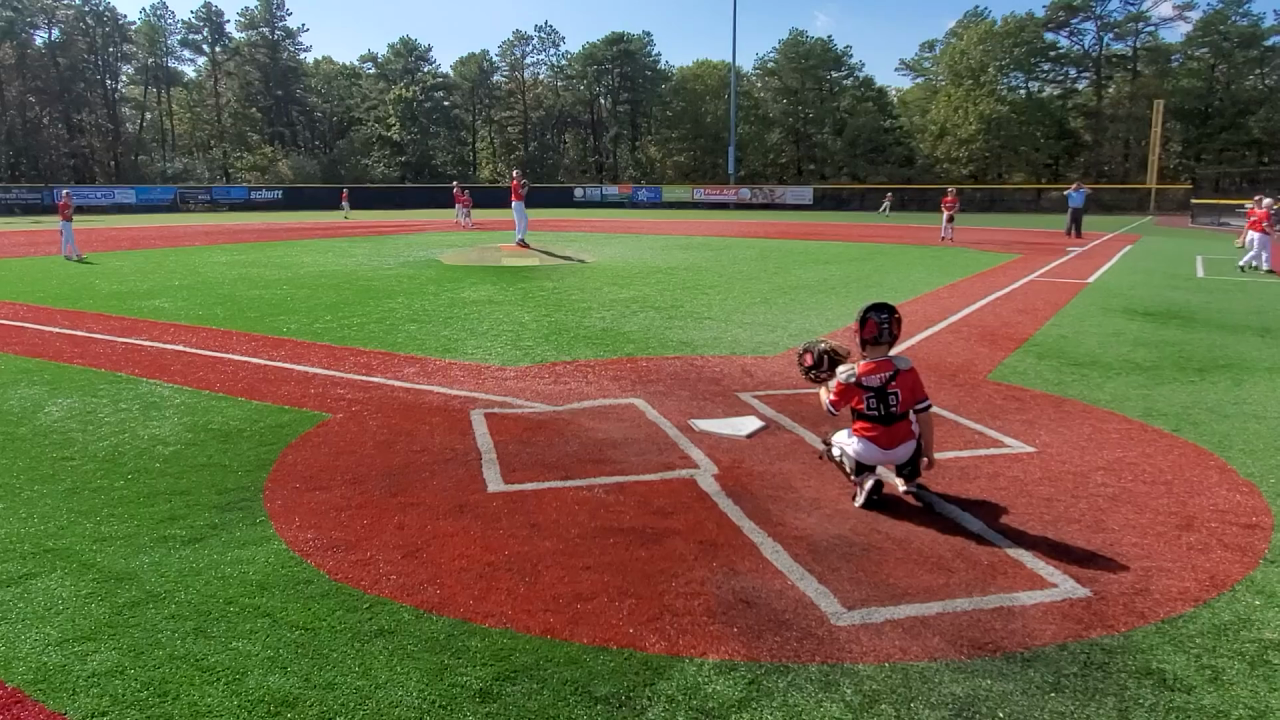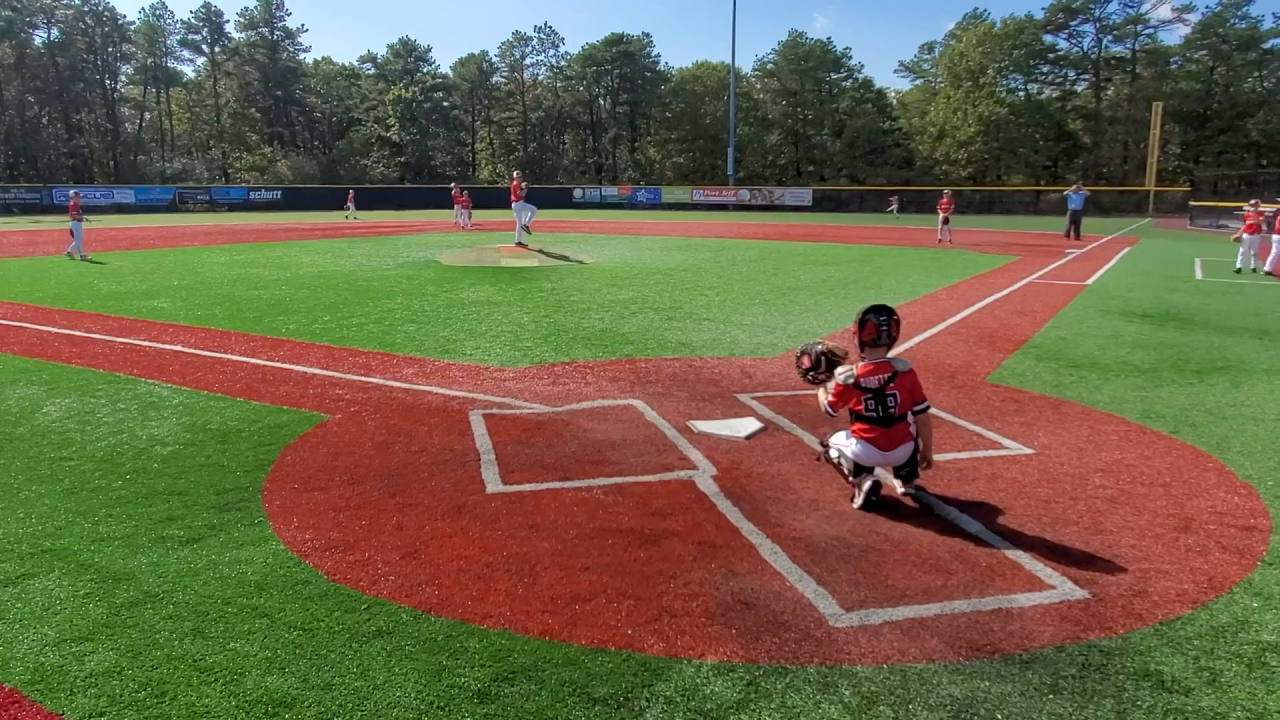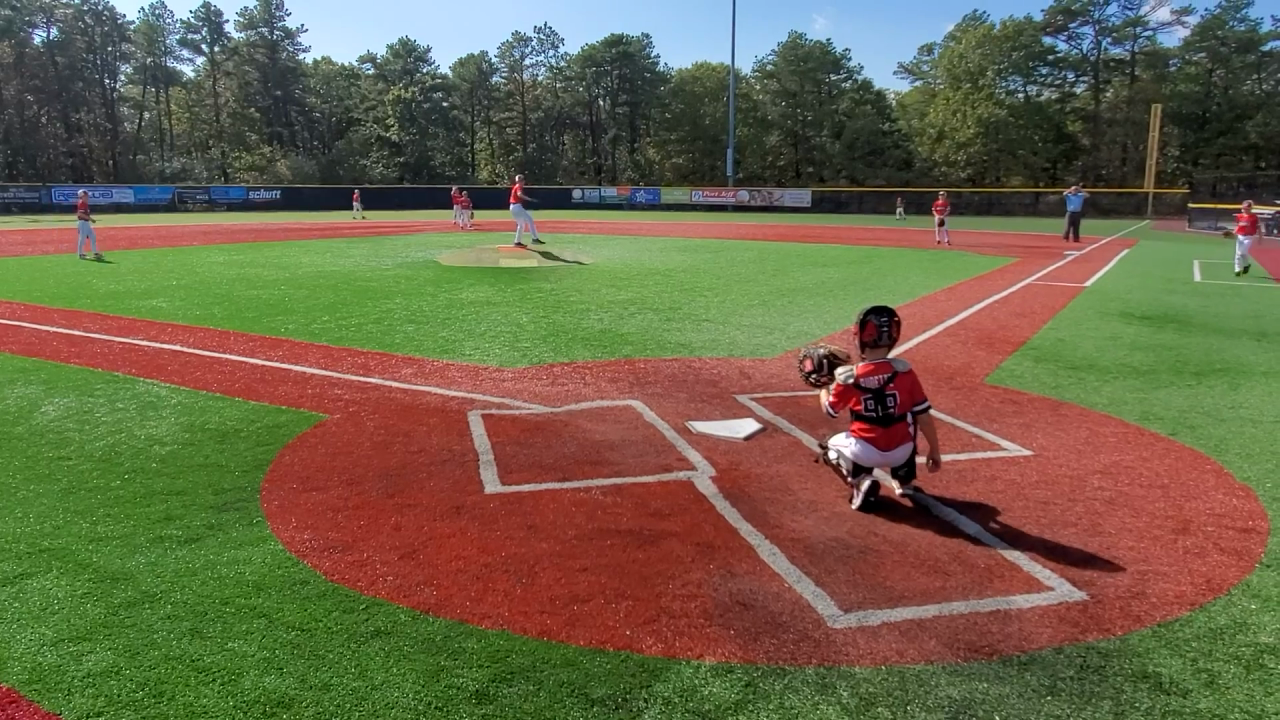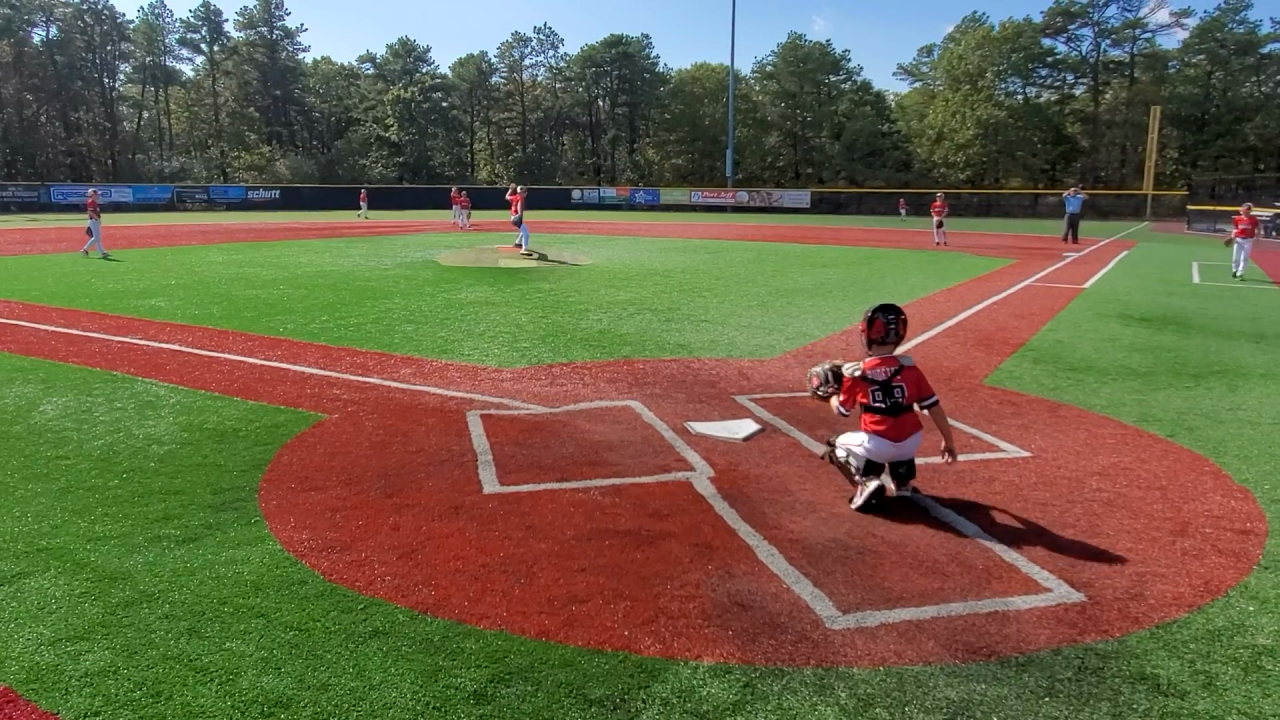
dt=0.3s
person 1, frame 1
left shoulder: (850, 376)
right shoulder: (906, 369)
left elbow: (830, 408)
right elbow: (924, 416)
left wrist: (823, 383)
right wrist: (928, 450)
left hip: (868, 451)
right hip: (904, 450)
left knee: (835, 442)
left ankle: (864, 480)
right ankle: (908, 477)
person 1, frame 2
left shoulder: (848, 377)
right shoulder: (904, 371)
left elbow: (828, 409)
right elbow: (922, 417)
left wrist: (821, 384)
right wrist: (927, 450)
left hip: (866, 452)
right hip: (902, 451)
left knee: (831, 445)
left ankle: (862, 481)
right ankle: (906, 479)
person 1, frame 3
left shoulder: (848, 378)
right shoulder: (904, 372)
left elbow: (829, 410)
right elbow: (924, 416)
left wrist: (823, 386)
right wrist: (935, 451)
left hip: (865, 453)
right hip: (901, 452)
left knee: (829, 448)
left ankle: (860, 481)
right ankle: (904, 479)
person 1, frame 4
left shoulder: (856, 373)
right shoulder: (909, 368)
left elbow: (841, 410)
right elbow: (934, 408)
left wrist: (830, 394)
right wrist: (948, 442)
left hip: (877, 447)
right hip: (911, 445)
left knee: (836, 447)
left ankle: (866, 481)
right ankle: (902, 481)
